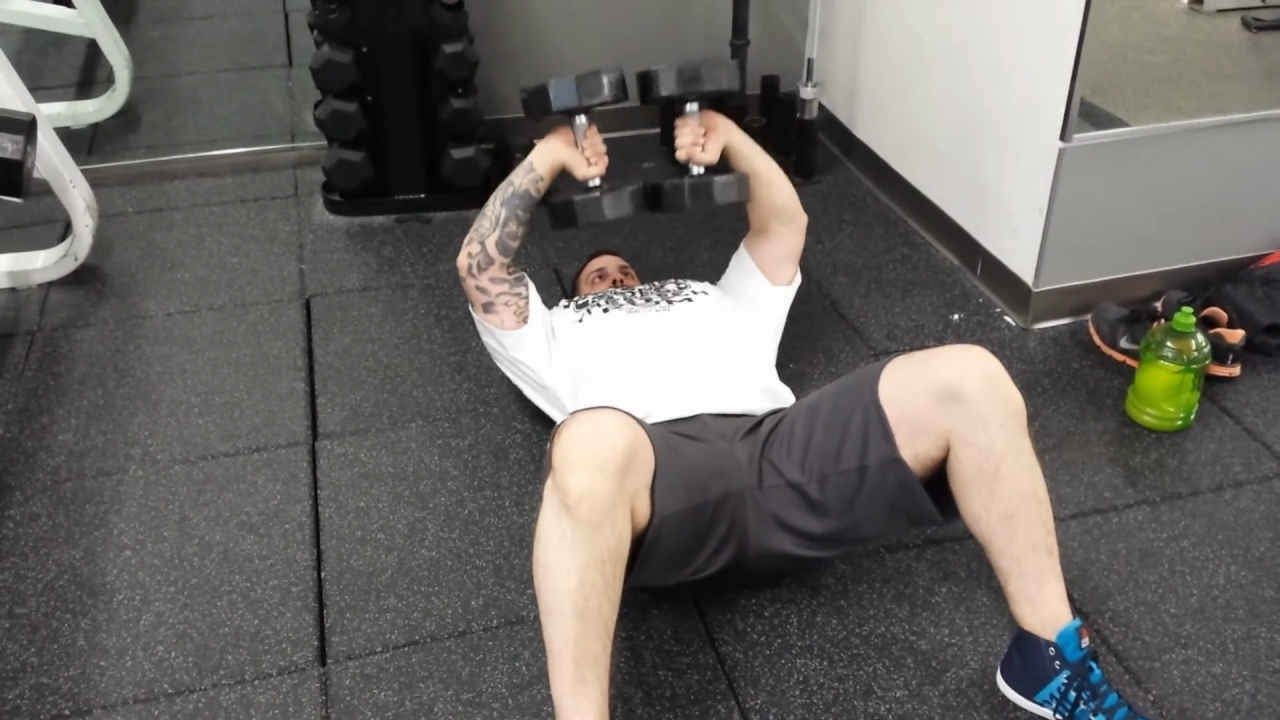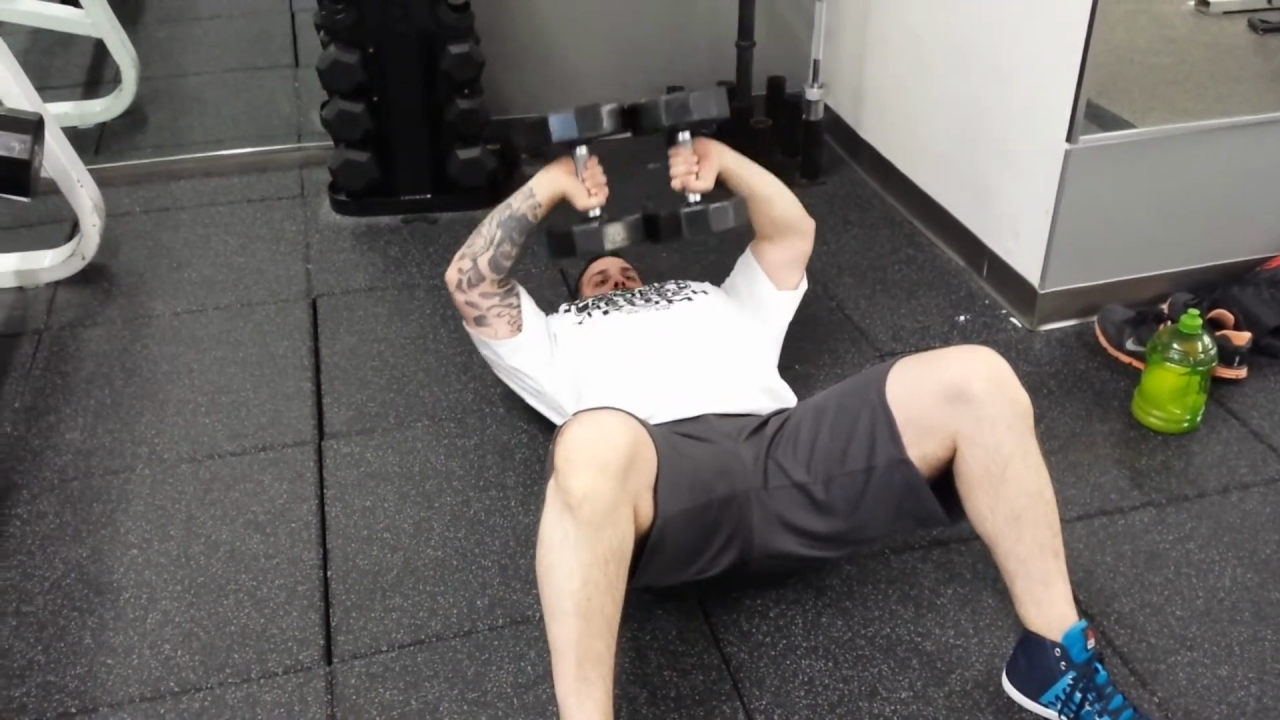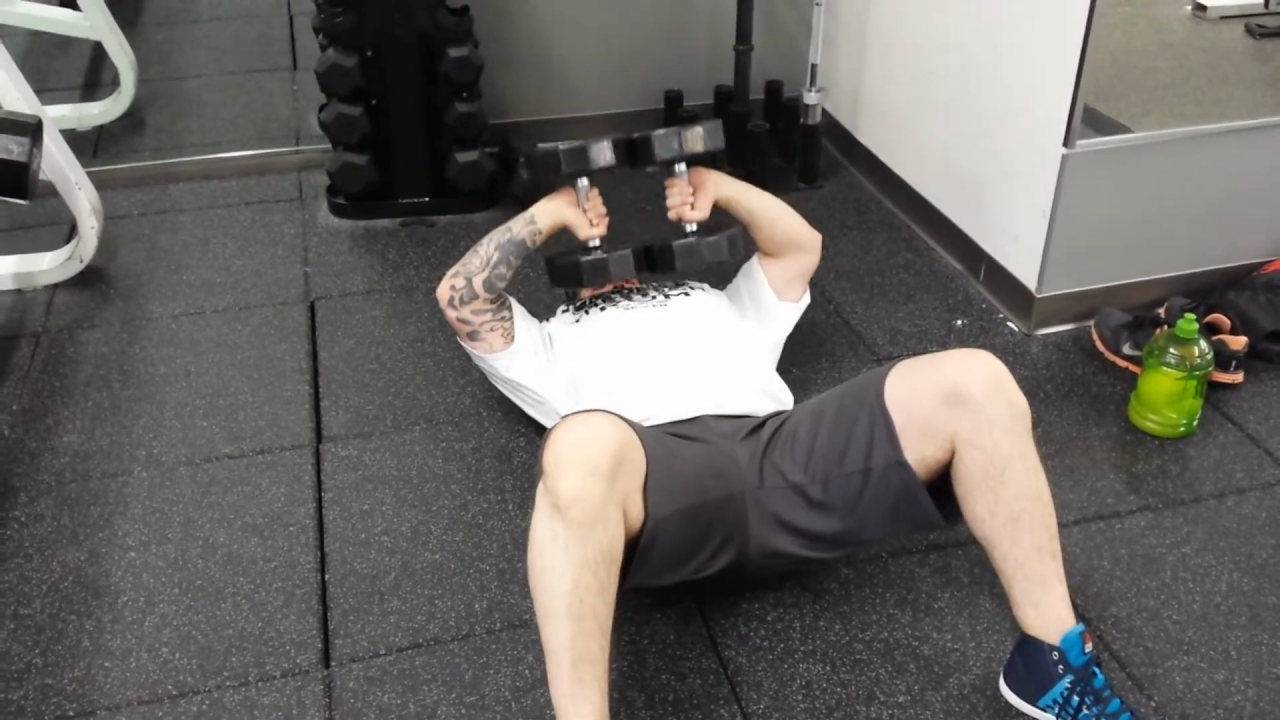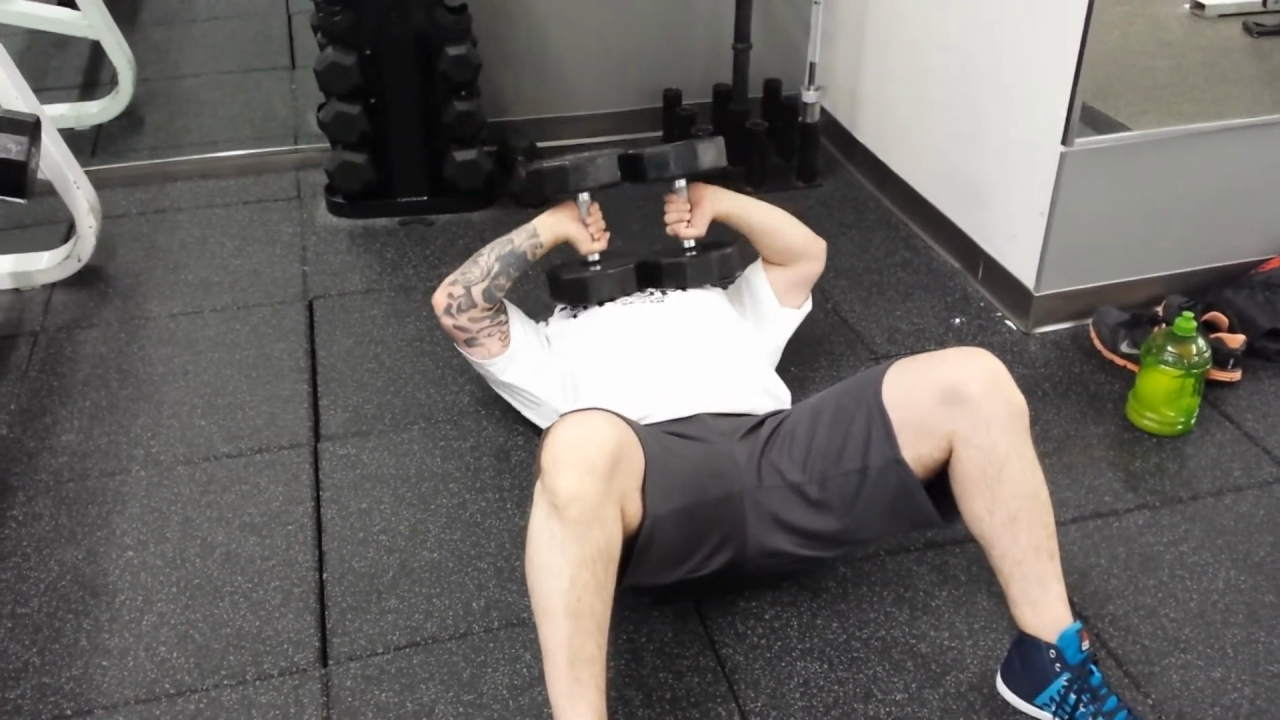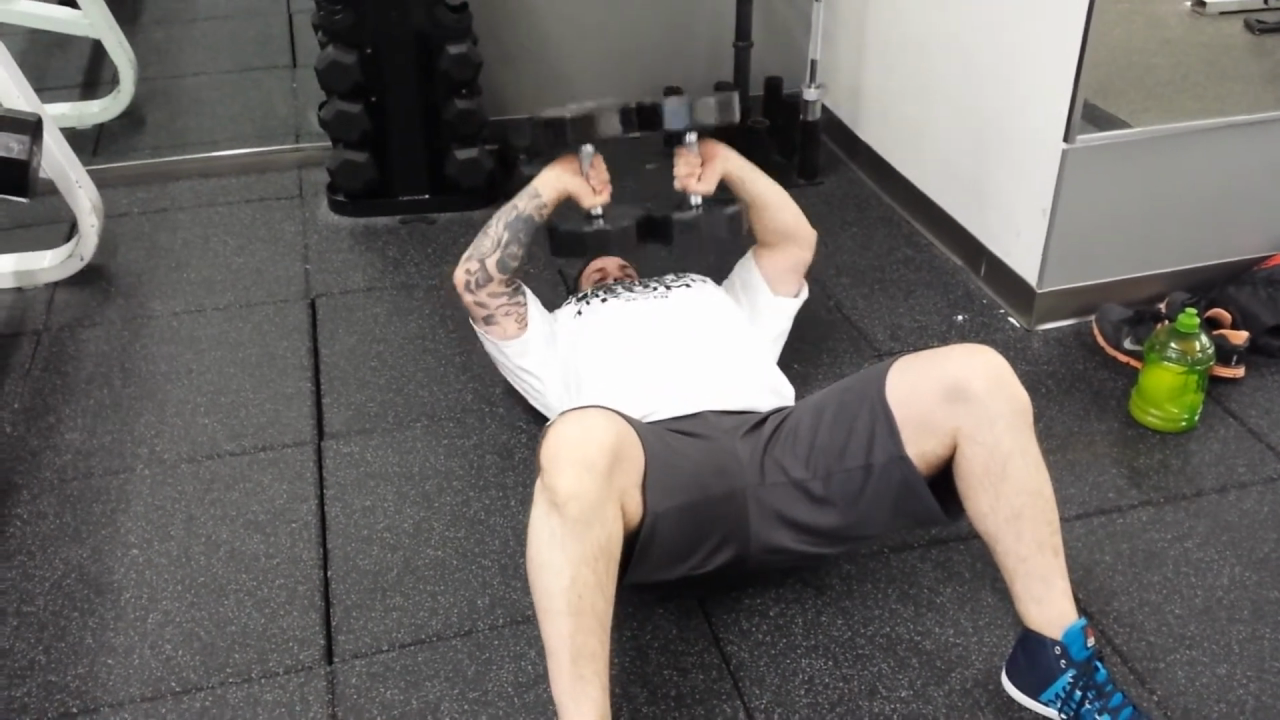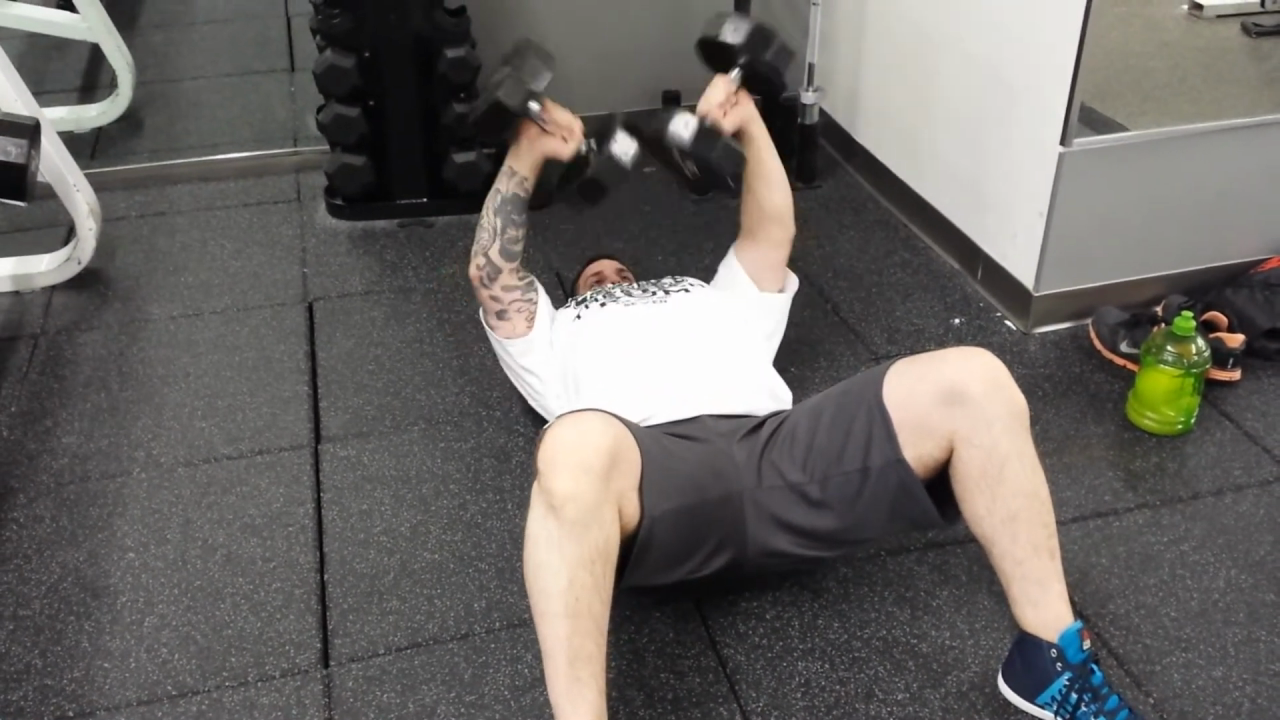
dt=0.3s
person 1, frame 1
left shoulder: (716, 299)
right shoulder: (560, 333)
left elbow: (784, 226)
right elbow: (480, 265)
left wrist: (729, 139)
right wrist: (547, 159)
left hip: (778, 451)
right hip: (659, 468)
left knee: (969, 379)
right knee: (593, 444)
left ankle: (1049, 652)
person 1, frame 2
left shoulder: (720, 301)
right shoulder: (560, 339)
left elbow: (792, 232)
right elbow: (469, 281)
left wrist: (721, 159)
right wrist: (546, 186)
left hip: (784, 450)
right hip: (659, 474)
left knee: (975, 380)
right knee: (593, 448)
left ankle: (1054, 655)
person 1, frame 3
left shoulder: (718, 307)
right shoulder: (557, 341)
left elbow: (800, 246)
right elbow: (460, 296)
left wrist: (719, 186)
right wrist: (549, 214)
left hip: (779, 451)
right hip: (660, 472)
left knee: (973, 384)
right knee: (582, 448)
left ankle: (1053, 656)
person 1, frame 4
left shoulder: (715, 305)
right shoulder: (557, 340)
left elbow: (804, 254)
right elbow: (457, 304)
left wrist: (719, 202)
right wrist: (549, 228)
left hip: (776, 451)
right hip: (652, 472)
left knee: (971, 382)
right knee: (582, 446)
left ankle: (1049, 654)
person 1, frame 5
left shoulder: (715, 297)
right shoulder: (559, 333)
left elbow: (794, 242)
right elbow: (477, 280)
left wrist: (727, 163)
right wrist: (552, 185)
left hip: (779, 447)
right hip: (657, 468)
left knee: (975, 378)
right knee: (579, 447)
left ankle: (1053, 651)
person 1, frame 6
left shoulder: (715, 300)
right shoulder: (560, 334)
left elbow: (769, 237)
right elbow: (491, 273)
left wrist: (747, 125)
right wrist: (528, 154)
left hip: (778, 453)
right hip: (653, 471)
left knee: (971, 382)
right knee: (579, 450)
left ankle: (1051, 652)
